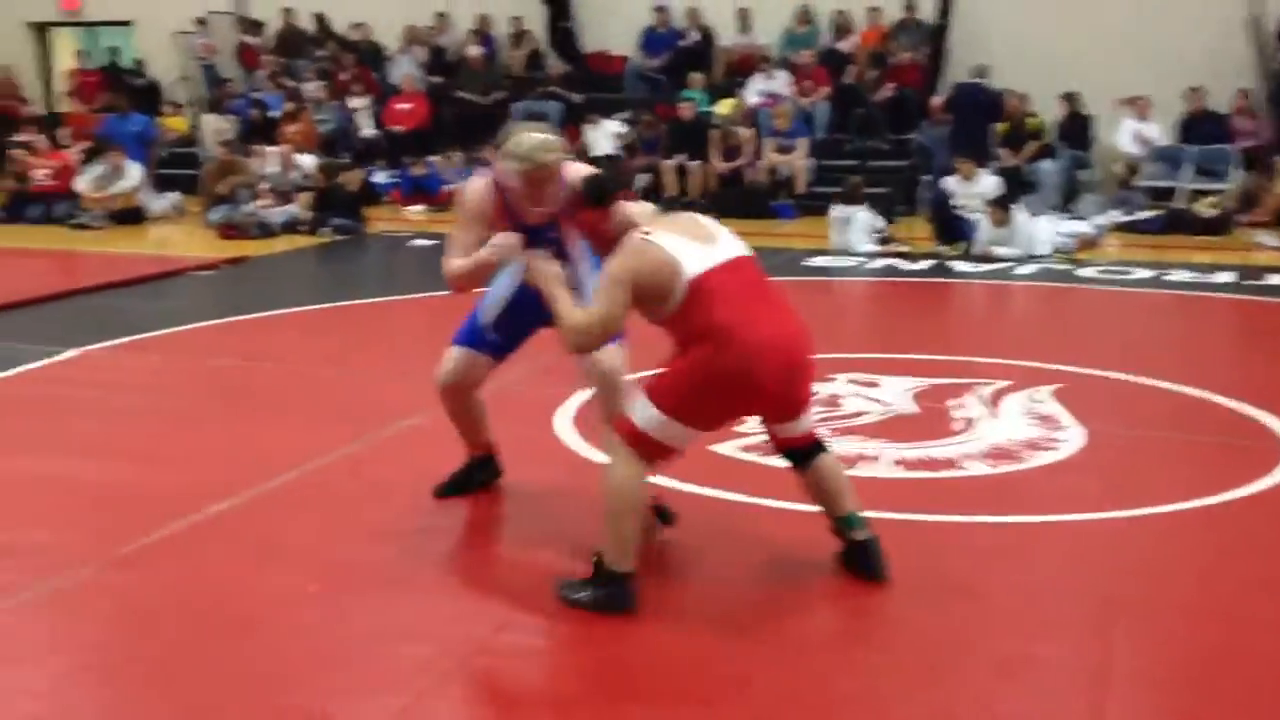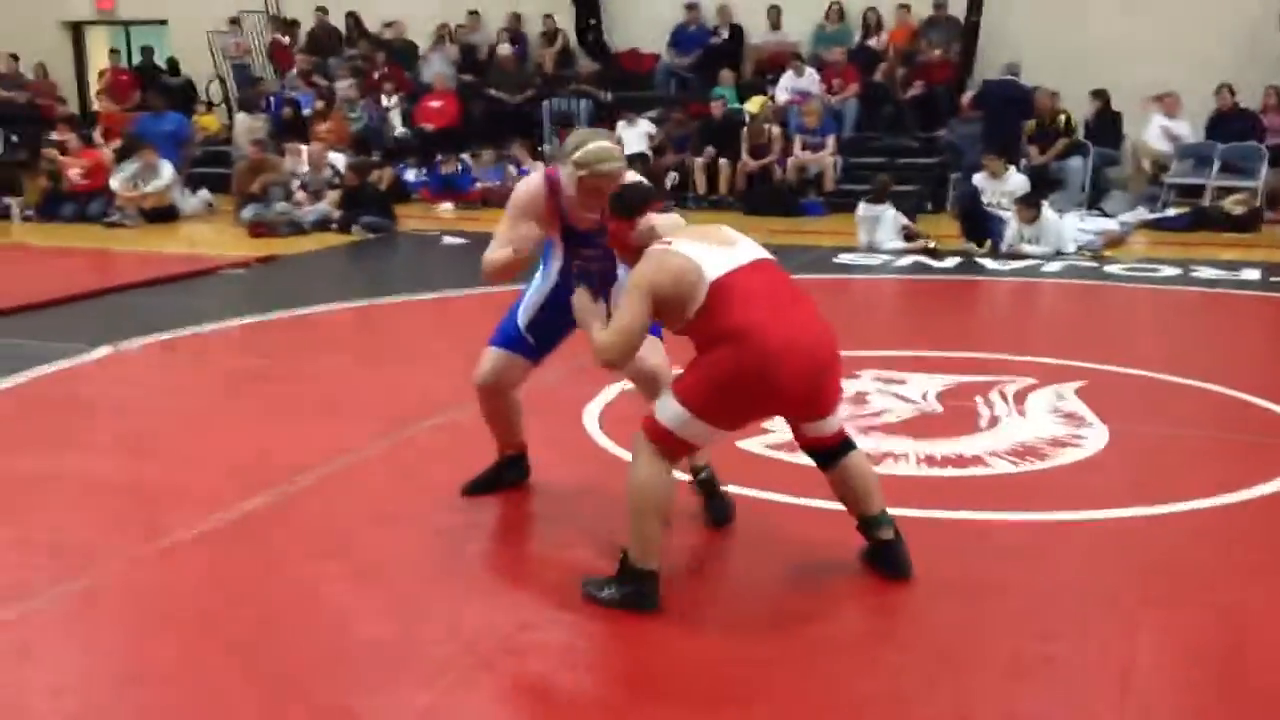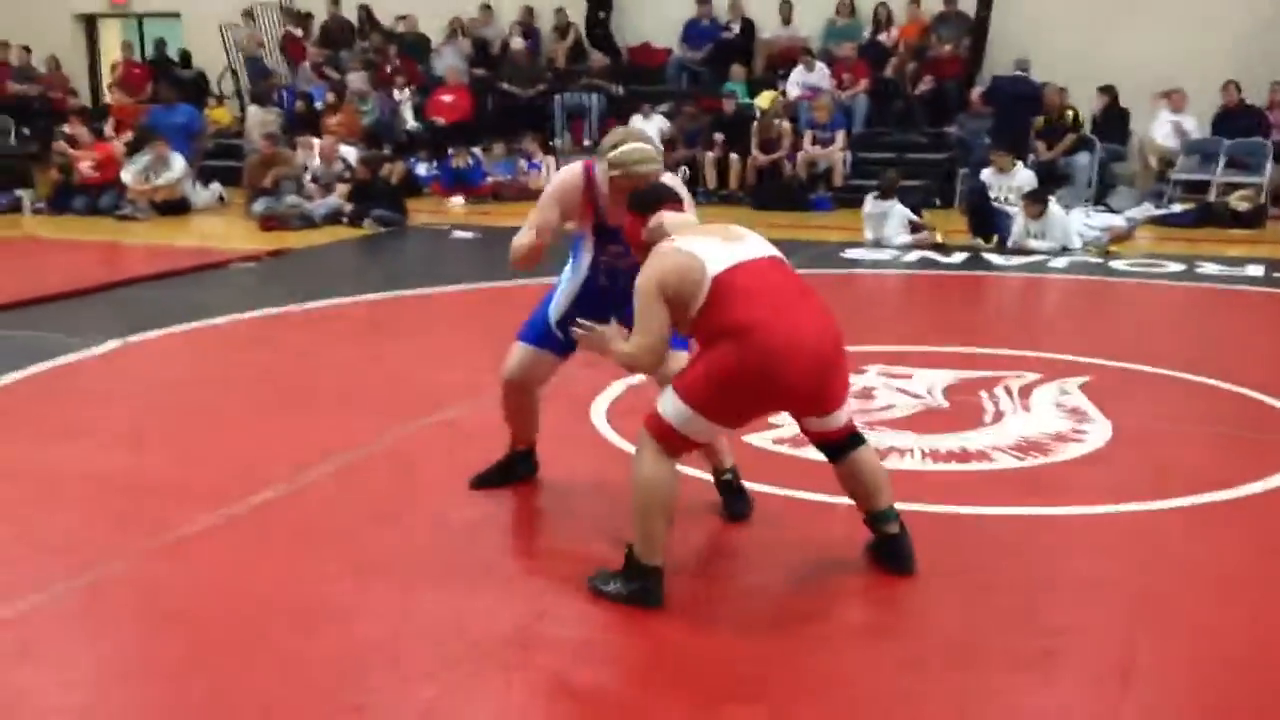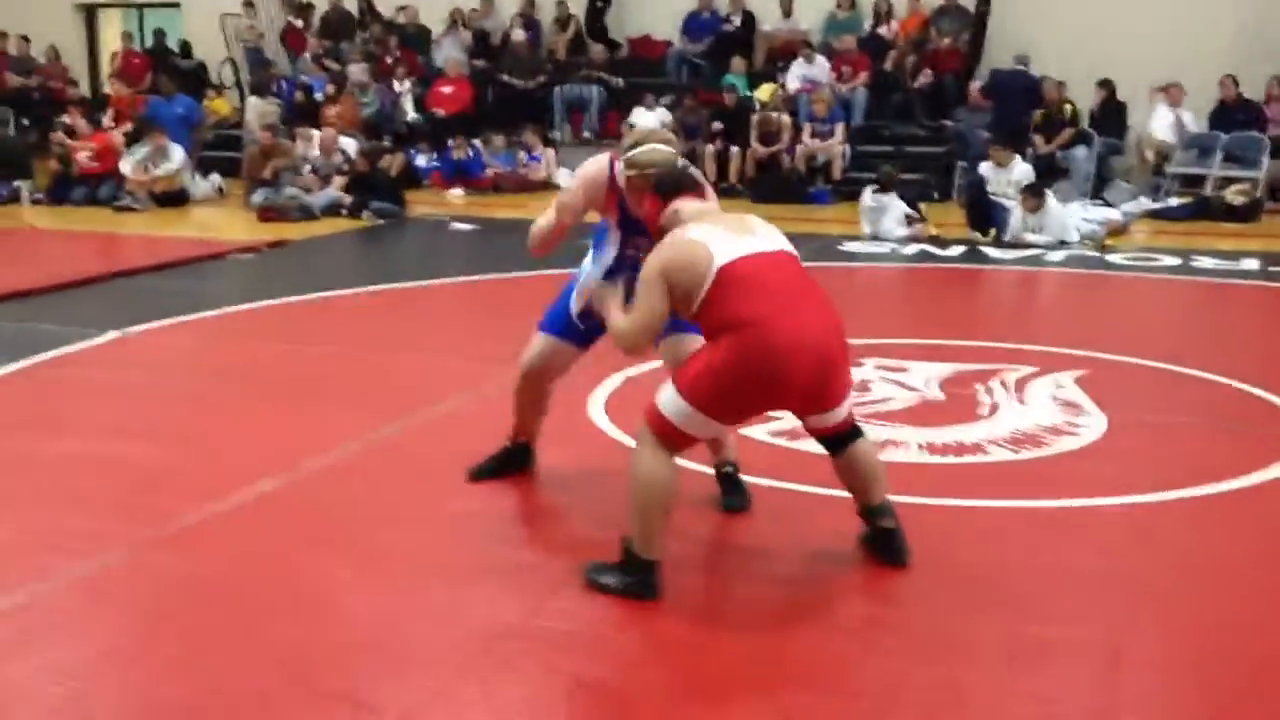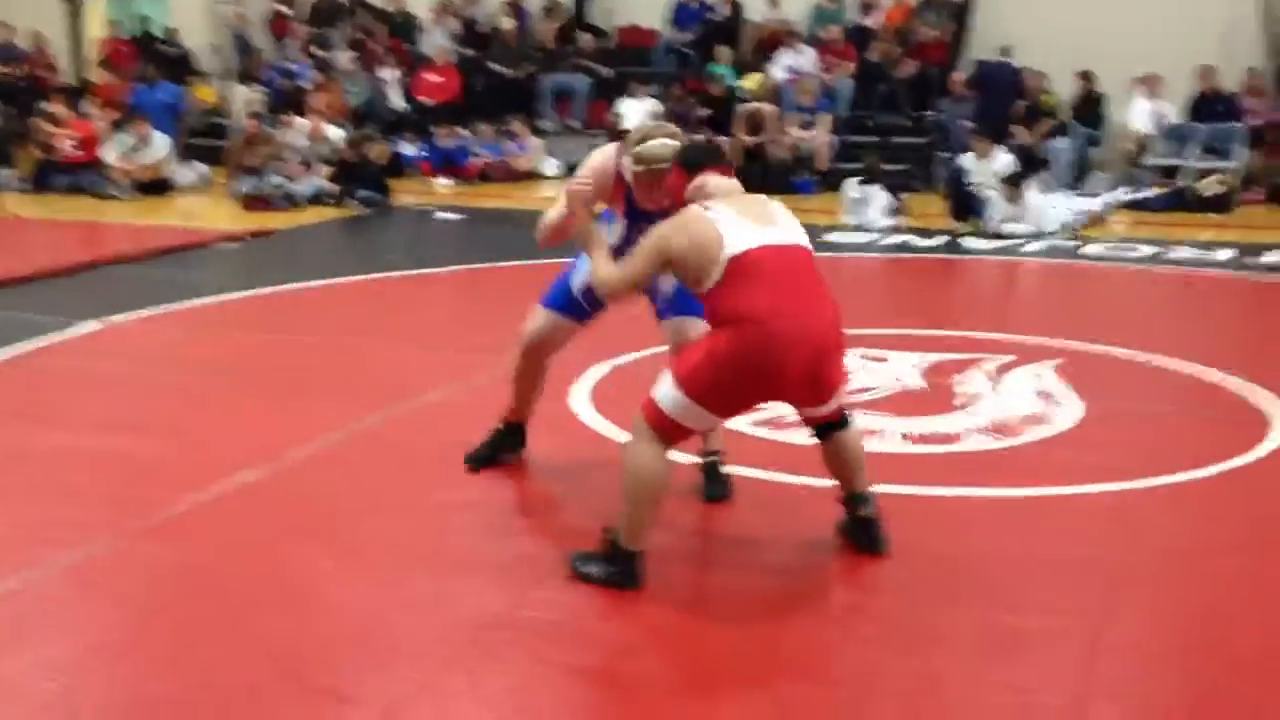
dt=0.1s
person 1, frame 1
left shoulder: (628, 259)
right shoulder: (699, 222)
left elbow: (583, 337)
left wrist: (553, 287)
left hip: (727, 358)
right hip: (786, 341)
left knee: (628, 447)
right knee: (802, 443)
left ankle: (613, 581)
right ankle: (862, 547)
person 1, frame 2
left shoulder: (648, 270)
right shoulder: (726, 234)
left elbow: (612, 353)
left wrist: (591, 321)
left hip: (753, 358)
right hip: (815, 347)
left knee: (653, 447)
right knee: (830, 444)
left ankle: (638, 580)
right ankle: (888, 545)
person 1, frame 3
left shoulder: (657, 268)
right shoulder: (739, 232)
left elbow: (646, 358)
left wrist: (610, 344)
left hip: (755, 356)
right hip: (821, 342)
left knee: (656, 443)
right knee: (840, 437)
left ankle: (644, 576)
right ankle: (892, 540)
person 1, frame 4
left shoulder: (667, 255)
right shoulder: (761, 227)
left elbow: (633, 339)
left wrist: (609, 308)
left hip: (756, 352)
right hip: (823, 342)
left knee: (656, 436)
right knee: (840, 430)
left ankle: (640, 568)
right ankle: (887, 534)
person 1, frame 5
left shoulder: (680, 228)
right shoulder: (774, 208)
left elbow: (612, 285)
left wrist: (592, 241)
left hip: (754, 343)
right hip: (821, 333)
left knee: (651, 430)
right knee: (829, 417)
left ankle: (623, 558)
right ankle: (864, 521)
person 2, frame 1
left shoulder: (582, 182)
right shoulder: (481, 193)
right elbow: (454, 277)
right wrist: (486, 258)
left hip: (582, 287)
right hip: (522, 286)
left knee: (609, 369)
right knee: (452, 379)
right ankle: (482, 461)
person 2, frame 2
right shoulder: (536, 190)
right elbow: (491, 270)
right wrist: (516, 254)
left hip: (621, 287)
right hip: (559, 285)
left knee: (653, 372)
right knee: (490, 379)
left ankle: (704, 477)
right ankle: (512, 462)
person 2, frame 3
left shoulder: (668, 193)
right shoulder: (572, 183)
right elbow: (519, 256)
right wrist: (539, 237)
right hip: (589, 282)
left knee: (678, 376)
right knee: (515, 375)
left ankle: (727, 477)
right ankle: (521, 456)
person 2, frame 4
right shoulder: (598, 175)
right elbow: (538, 247)
right wrist: (560, 218)
right hip: (611, 269)
left knee: (692, 362)
right knee: (535, 366)
left ankle: (728, 470)
right ankle: (520, 449)
person 2, frame 5
right shoulder: (606, 164)
right elbow: (547, 237)
right wrist: (569, 209)
right hip: (609, 250)
left knee: (694, 346)
right knee: (534, 339)
left ankle: (711, 459)
right ankle: (512, 430)
